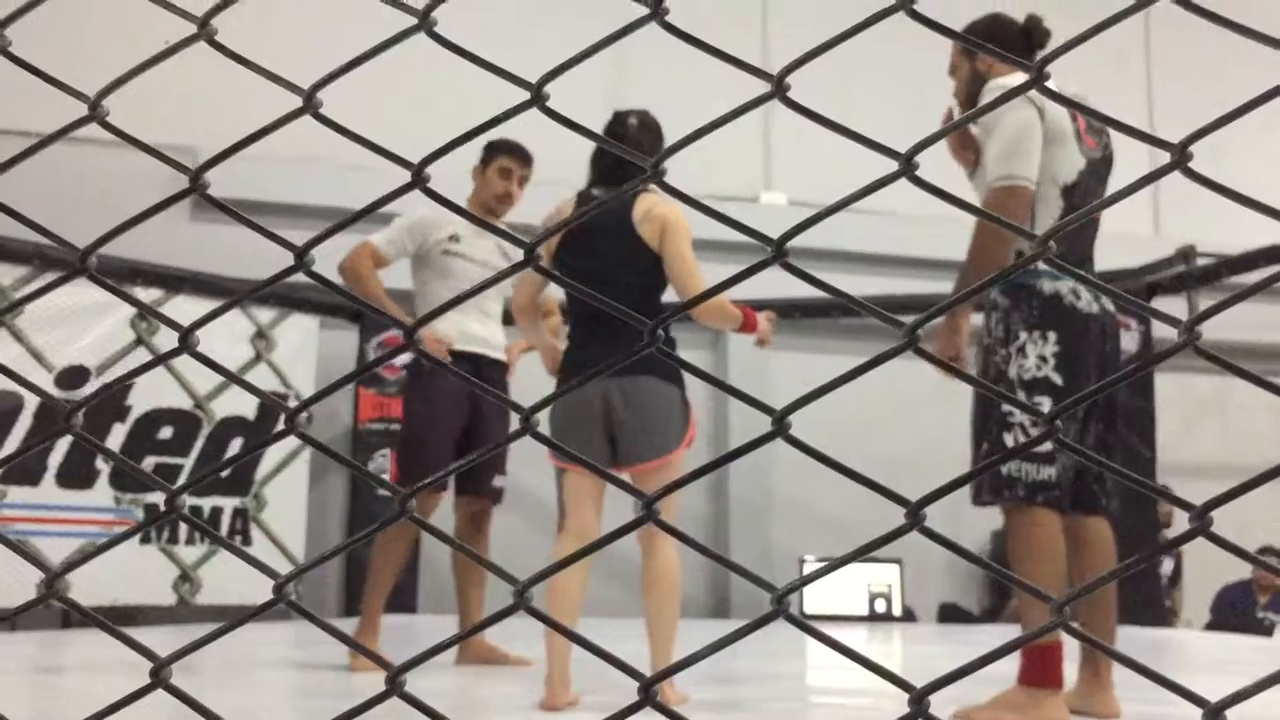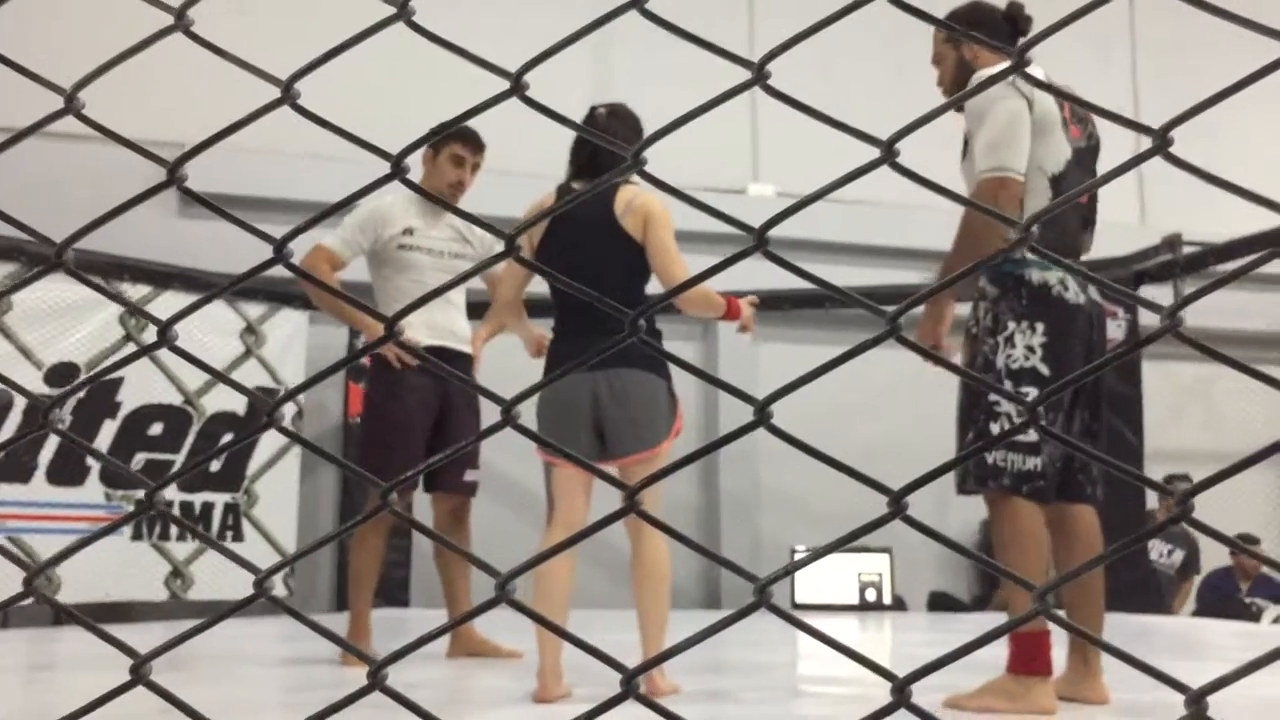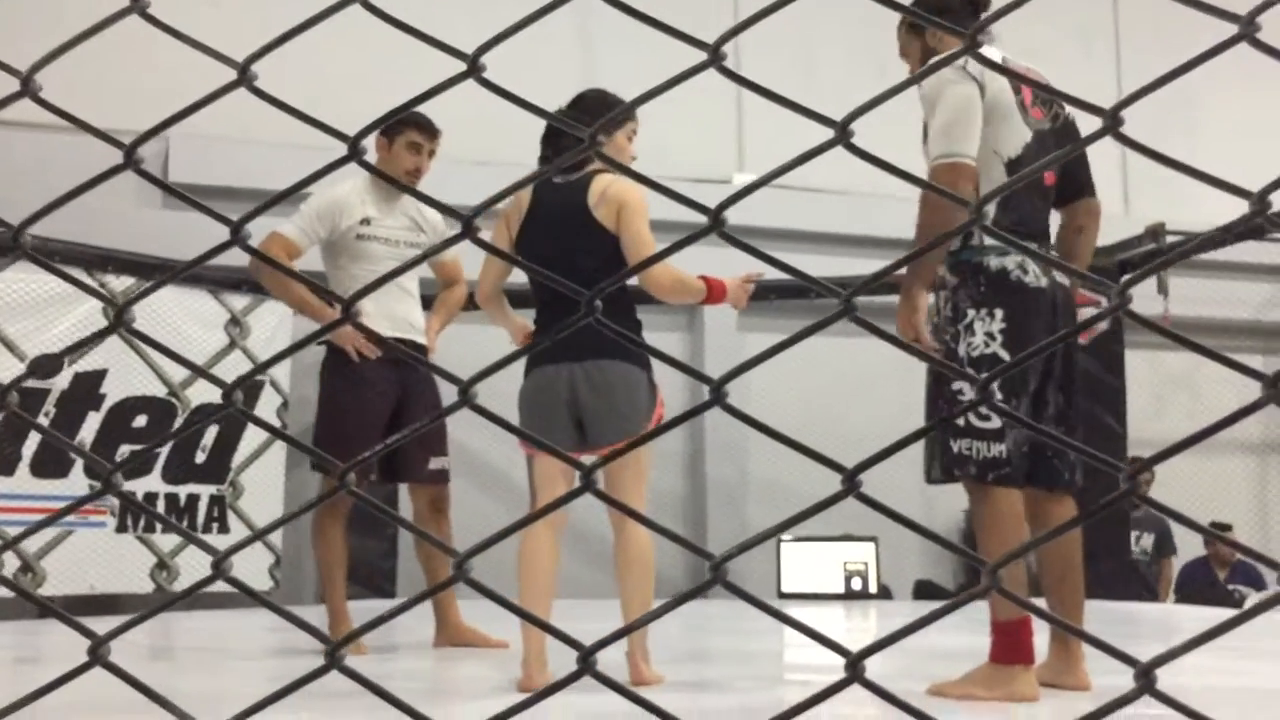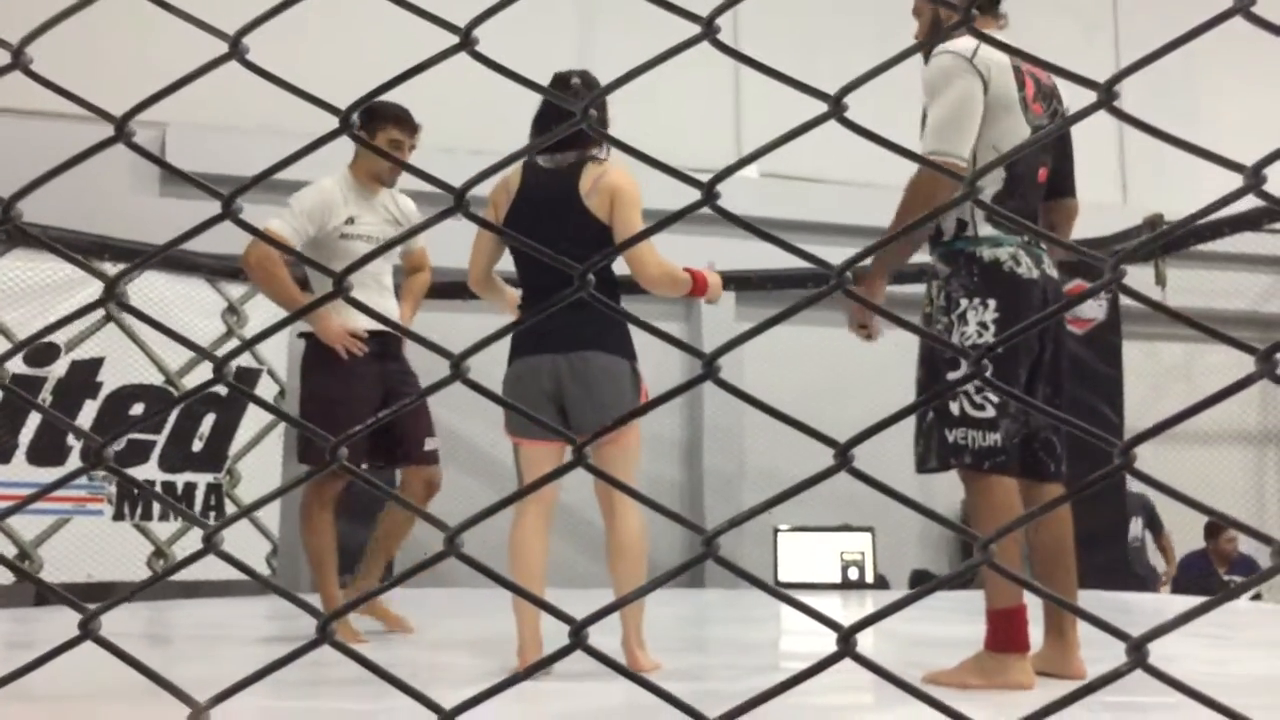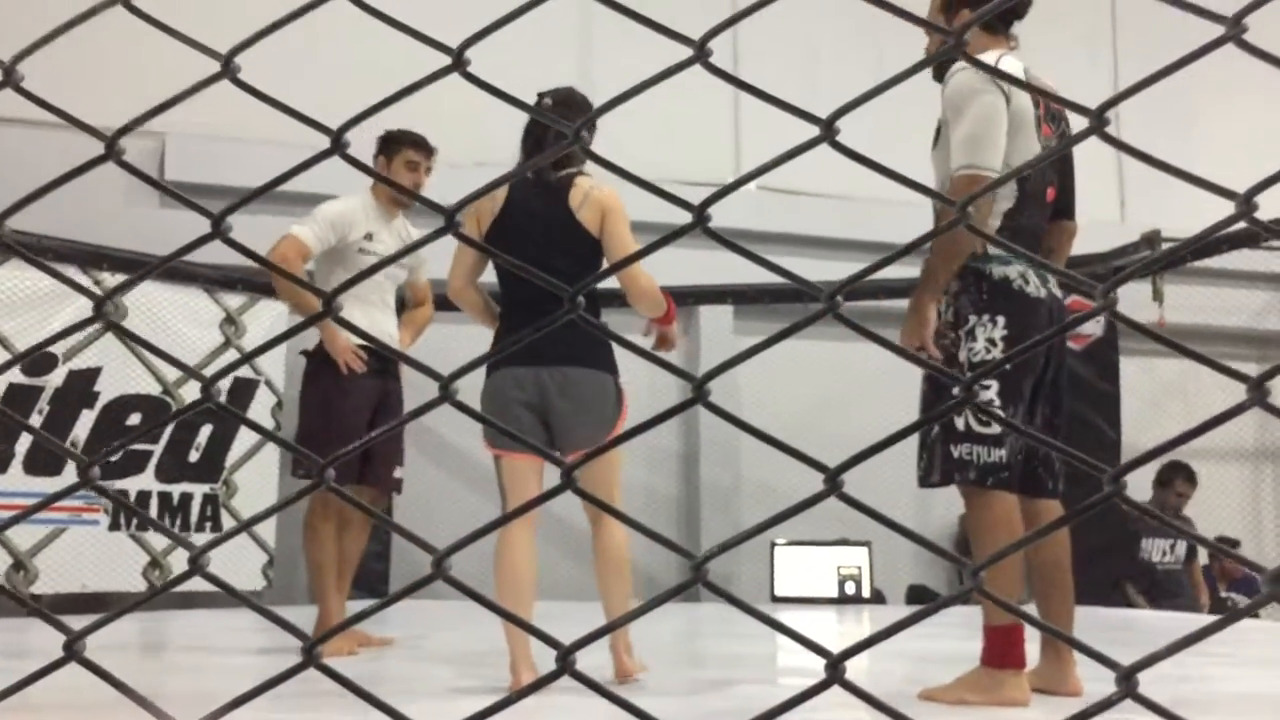
dt=0.5s
person 1, frame 1
left shoulder: (1009, 96)
right shoulder: (1081, 119)
left elbow: (1010, 209)
left wrist: (957, 308)
right wrist: (973, 164)
left hip: (1037, 310)
right hip: (1088, 311)
left knee: (1029, 492)
right knee: (1082, 498)
person 1, frame 2
left shoulder: (997, 87)
right shoulder: (1063, 104)
left elbow: (1000, 197)
left wrist: (941, 296)
right wrist: (970, 282)
left hip: (1025, 301)
right hip: (1074, 301)
left knee: (1010, 483)
right knee: (1069, 489)
person 1, frame 3
left shoulder: (952, 71)
right shoulder: (1036, 90)
left elbow: (953, 182)
right elbow: (1083, 212)
left wrist: (914, 289)
left hip: (988, 286)
right hip: (1042, 291)
left knee: (987, 471)
right knee: (1046, 477)
left ankle: (1012, 663)
right ankle: (1066, 656)
person 1, frame 4
left shoulder: (958, 58)
right shoulder: (1039, 78)
left elbow: (942, 178)
right elbow: (1062, 204)
left wrist: (874, 273)
left hip: (978, 277)
right hip: (1036, 279)
left knee: (984, 460)
right knee: (1037, 464)
left ankle: (1005, 651)
right ankle: (1061, 643)
person 1, frame 5
left shoulder: (973, 74)
right shoulder: (1043, 96)
left elbow: (971, 194)
left wrist: (924, 297)
left hip: (988, 292)
right hip: (1038, 296)
left knee: (986, 476)
right knee: (1035, 483)
left ankle: (1003, 668)
right ankle: (1058, 661)
person 2, frame 1
left shoulder: (562, 214)
right shoulder: (661, 210)
left elbow: (521, 305)
right elbow: (698, 304)
left wrist: (546, 346)
right wrist: (752, 321)
left hip: (581, 382)
right hip: (648, 381)
left knee: (575, 531)
right knee: (658, 532)
left ankle: (557, 681)
right ankle: (663, 679)
person 2, frame 2
left shoulder: (544, 209)
right shoulder: (642, 201)
left elbow: (505, 301)
right elbow: (683, 293)
left wrist: (530, 335)
right wrist: (735, 308)
left hip: (567, 375)
right hip: (635, 373)
left knee: (563, 523)
right knee: (647, 523)
left ankle: (549, 673)
right ankle: (654, 670)
person 2, frame 3
left shoulder: (523, 199)
right shoulder: (620, 191)
left elbow: (485, 291)
right elbow: (657, 281)
left wrist: (516, 328)
right wrist: (723, 290)
left hip: (549, 367)
right hip: (615, 364)
left knee: (546, 513)
right knee: (630, 513)
left ankle: (534, 662)
right ankle: (639, 659)
person 2, frame 4
left shoulder: (511, 183)
right shoulder: (610, 178)
left elbow: (478, 277)
right elbow: (648, 273)
right wrist: (703, 283)
left hip: (532, 354)
right hip: (600, 351)
left knee: (534, 503)
right knee: (621, 500)
left ankle: (529, 647)
right ankle: (634, 645)
person 2, frame 5
left shoulder: (493, 197)
right shoulder: (597, 196)
left elbow: (460, 287)
right elbow: (639, 290)
right wrist: (666, 317)
left hip: (512, 369)
right hip: (582, 367)
left knee: (517, 516)
right knee: (605, 513)
left ankle: (521, 663)
right ankle: (622, 650)
person 3, frame 1
left shoulder: (516, 250)
right shoulder: (433, 222)
left elbow: (550, 314)
right elbow: (354, 264)
left wrist: (521, 347)
right wrist: (407, 326)
left hip: (491, 376)
right hip: (440, 367)
left knee: (476, 509)
right knee: (421, 499)
left ankle: (472, 639)
right ankle: (367, 632)
person 3, frame 2
left shoulder: (475, 232)
right shoulder: (384, 212)
right elbow: (312, 269)
right wrist: (371, 327)
left hip: (459, 369)
right hip: (404, 365)
left knee: (454, 505)
right knee: (384, 503)
left ankle: (463, 632)
right ankle: (358, 634)
person 3, frame 3
left shoulder: (428, 218)
right shoulder: (339, 201)
left elbow: (456, 283)
right elbow: (267, 258)
left wrist: (433, 327)
right wrist: (330, 319)
left hip: (415, 361)
right hip: (359, 358)
left knee: (432, 494)
right knee: (339, 492)
left ankle: (449, 622)
right ankle: (339, 625)
person 3, frame 4
left shoulder: (403, 208)
right shoulder: (322, 199)
left elbow: (419, 269)
right elbow: (257, 258)
left wrist: (404, 316)
right wrist: (316, 317)
left hip: (391, 353)
right hip: (341, 351)
left knee: (422, 477)
right knee: (329, 480)
left ankle: (366, 590)
right ankle: (333, 608)
person 3, frame 5
left shoulder: (411, 239)
right shoulder: (343, 213)
left elbow: (422, 304)
right elbow: (281, 260)
left wrist: (403, 341)
right wrist: (326, 326)
left hip: (387, 371)
right hip: (343, 364)
left knee: (370, 497)
right knee: (330, 493)
left ankle: (339, 619)
right ankle: (329, 620)
